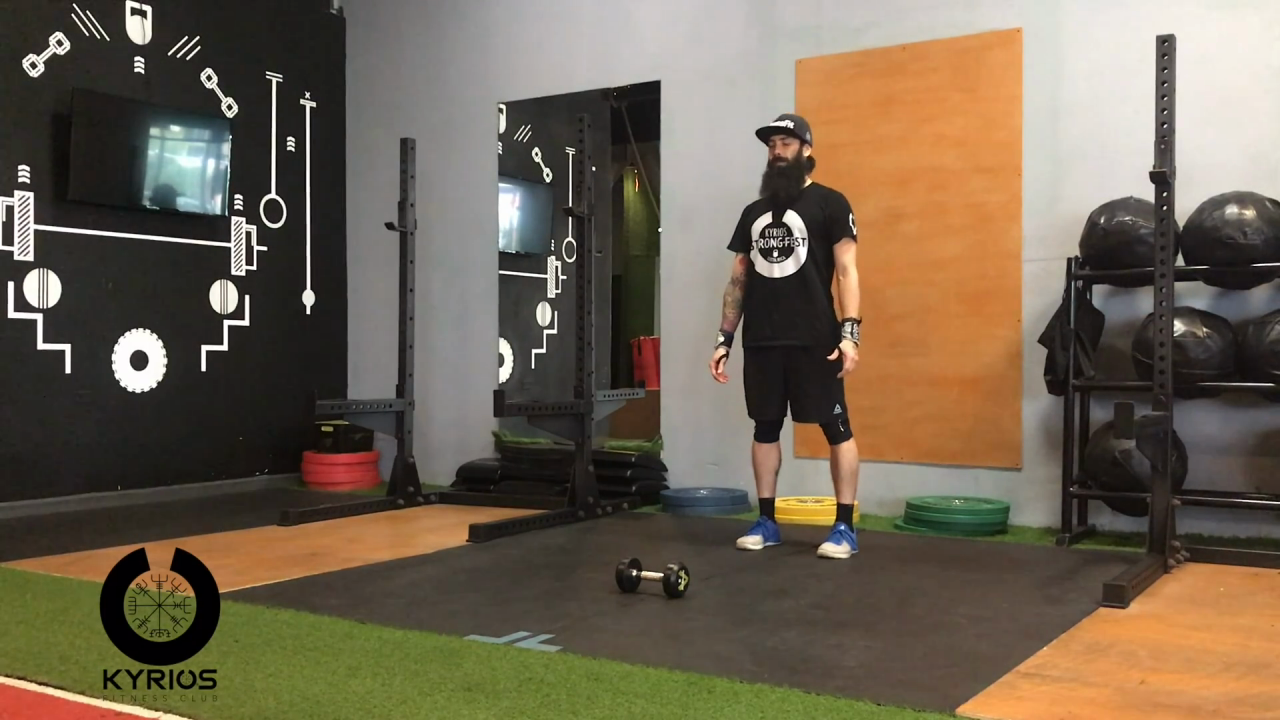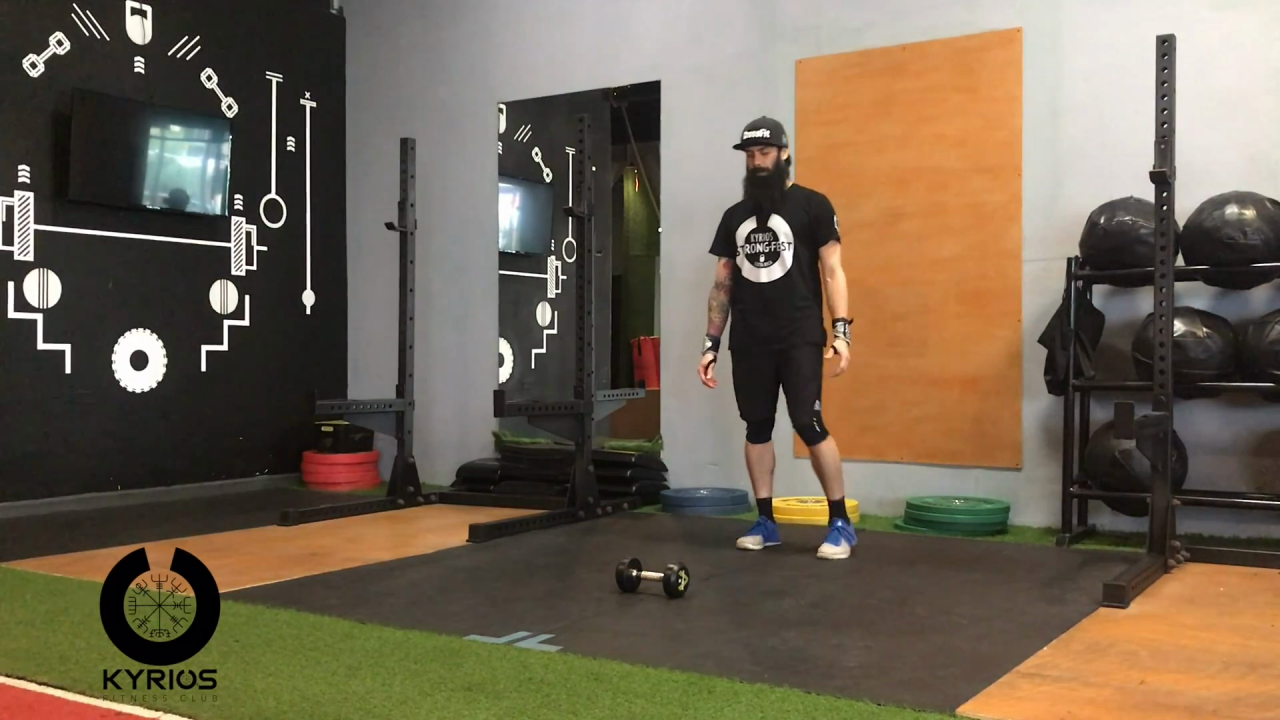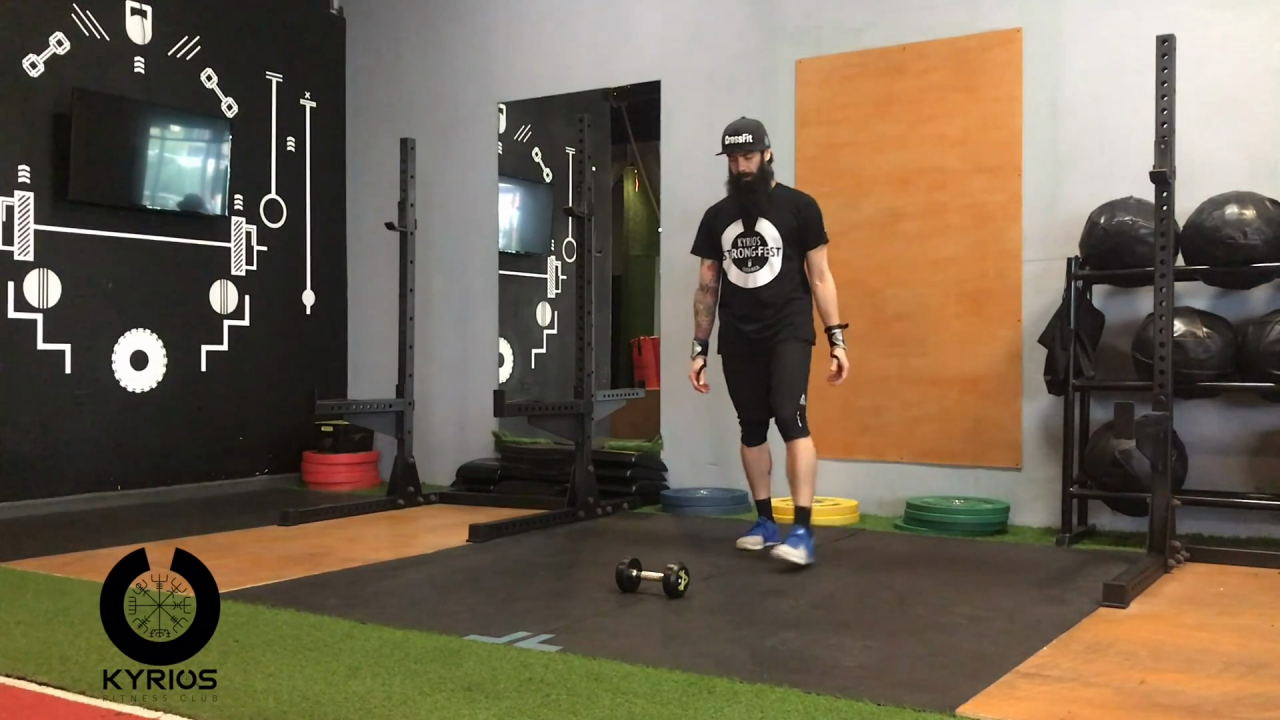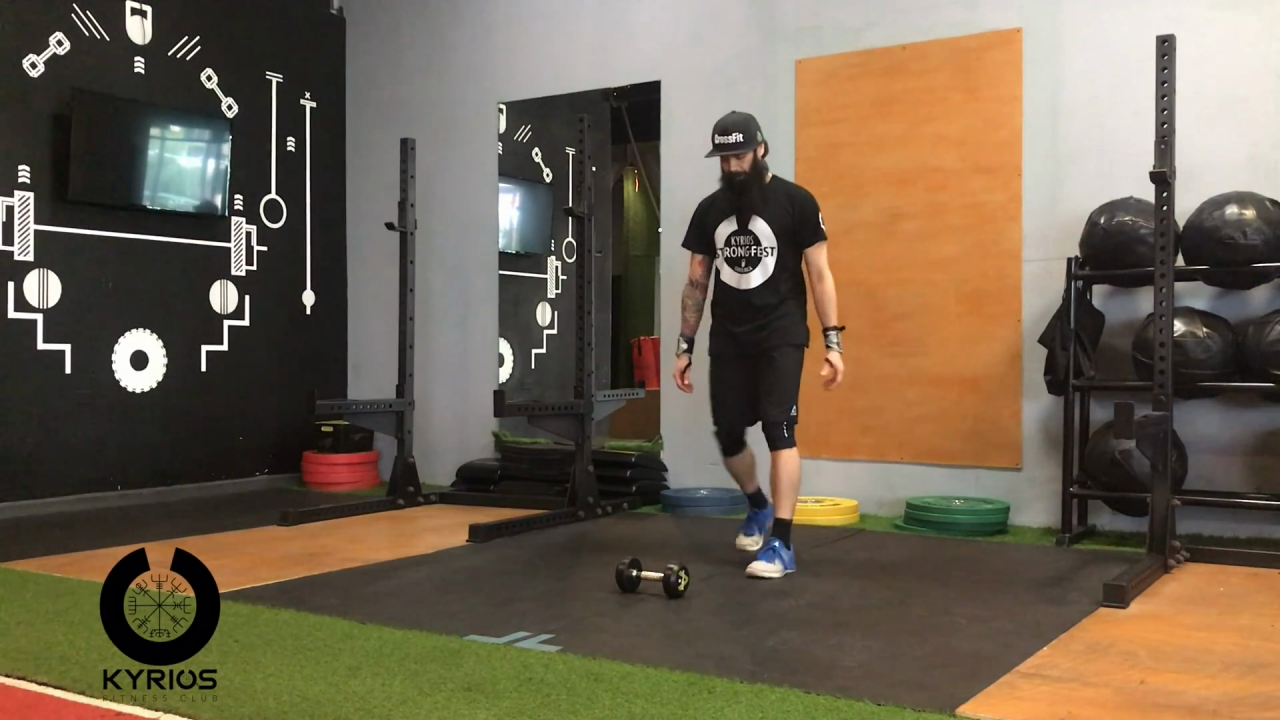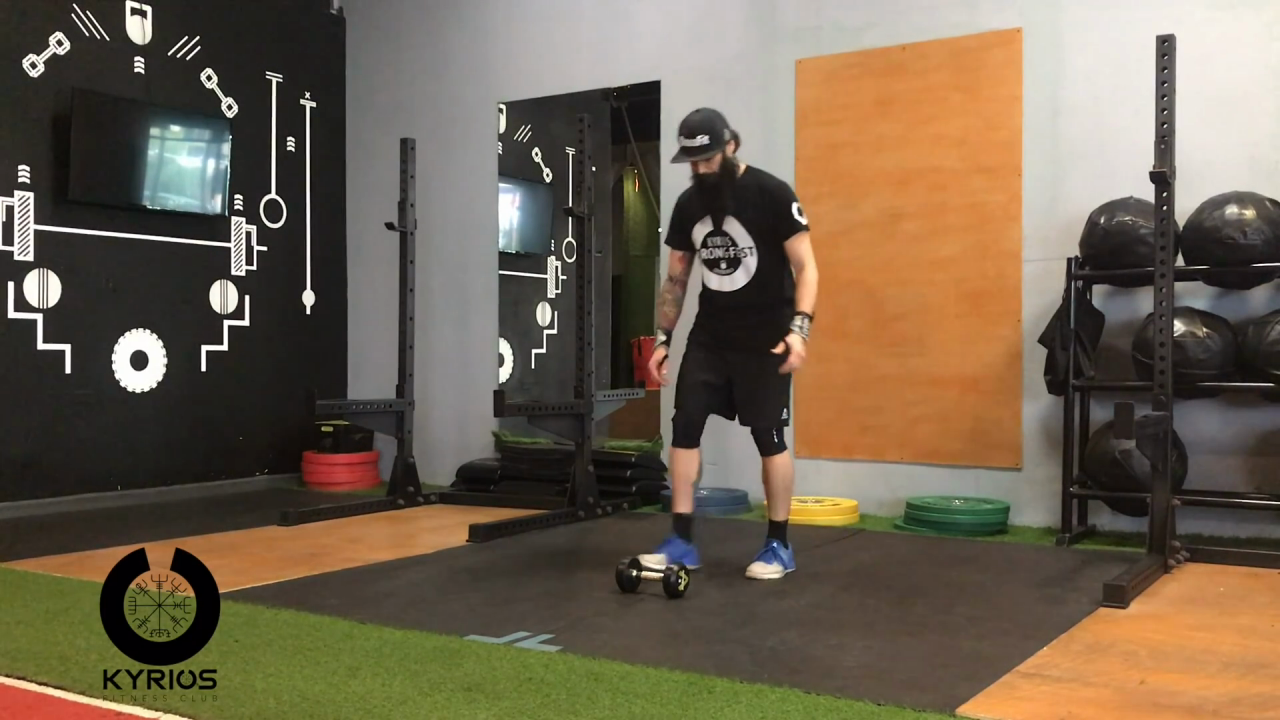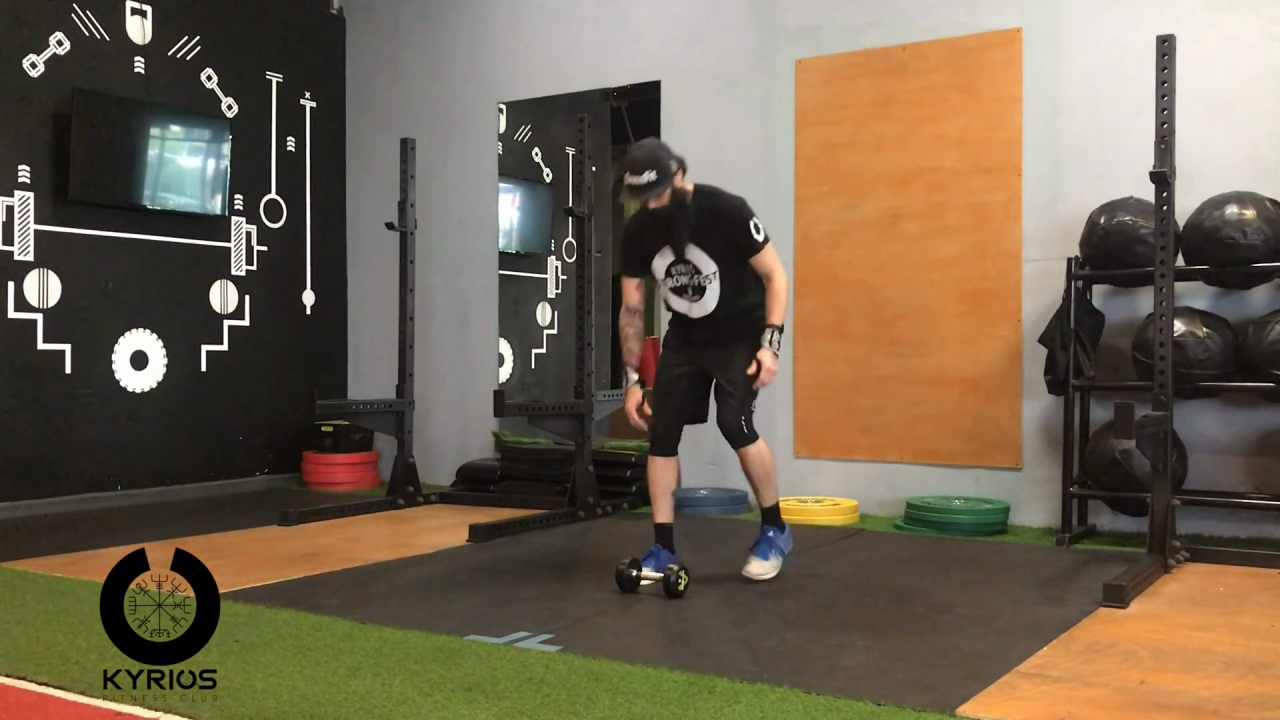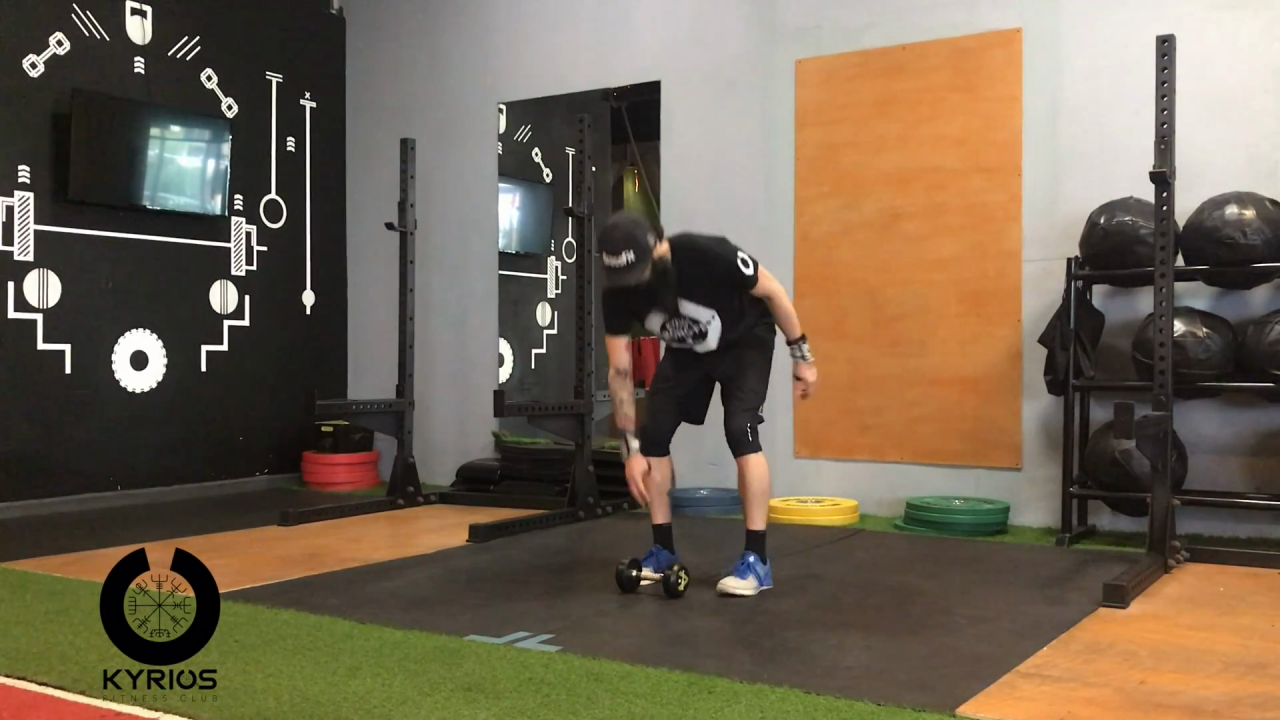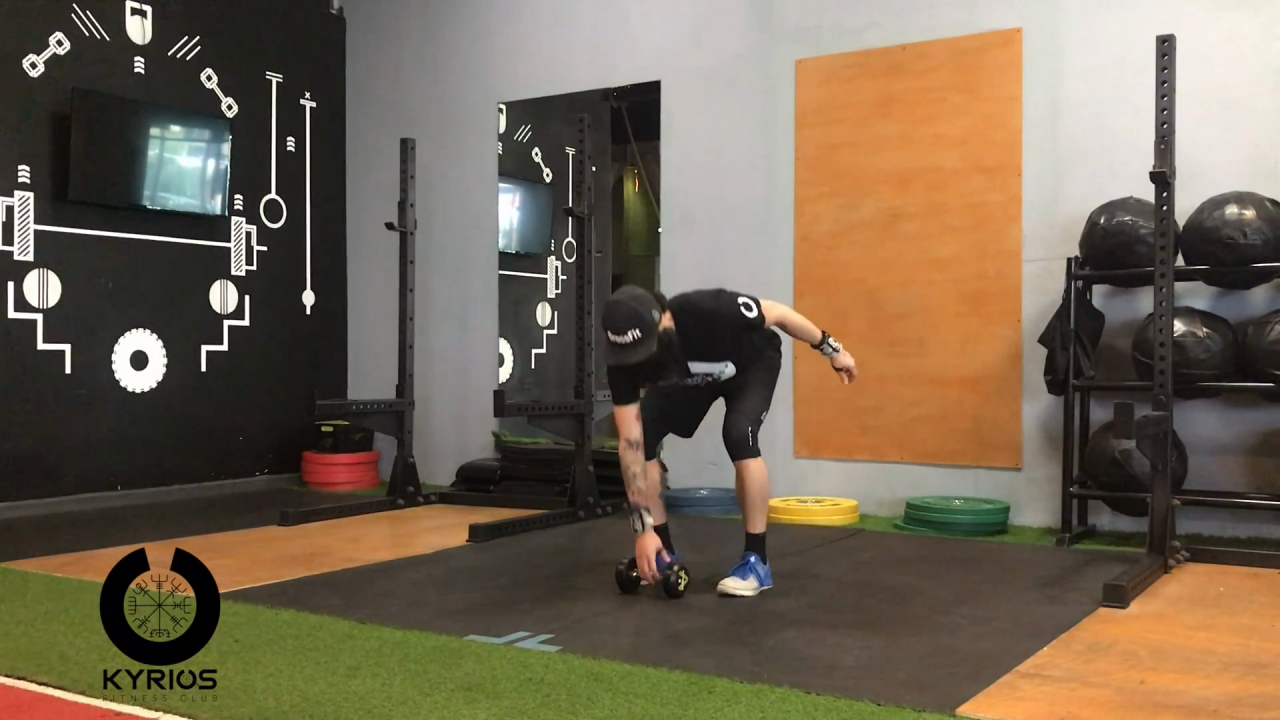
dt=0.3s
person 1, frame 1
left shoulder: (828, 203)
right shoulder: (753, 212)
left elbow: (846, 271)
right elbow: (738, 280)
left wrist: (849, 331)
right wrist: (723, 339)
left hip: (813, 338)
right hip: (761, 339)
left knee: (835, 426)
right knee: (765, 426)
left ankle: (845, 526)
right ankle: (767, 521)
person 1, frame 2
left shoulder: (811, 205)
right shoulder: (735, 216)
left elbow: (832, 272)
right elbow: (722, 283)
left wrist: (840, 330)
right wrist: (711, 344)
left hip: (798, 334)
right hip: (749, 338)
left knee: (808, 424)
right knee: (757, 427)
left ankle: (839, 522)
right ankle: (766, 521)
person 1, frame 3
left shoulder: (798, 206)
right shoulder: (717, 216)
left elbow: (820, 276)
right elbow: (707, 287)
left wrist: (837, 338)
right wrist: (699, 349)
left hip: (788, 332)
right hip: (738, 339)
left knee: (790, 419)
right knee: (752, 429)
left ankle: (802, 529)
right ankle: (765, 521)
person 1, frame 4
left shoulder: (795, 202)
right shoulder: (710, 209)
left elbow: (820, 275)
right elbow: (697, 282)
left wrist: (833, 341)
right wrist: (685, 346)
left hip: (779, 336)
right hip: (727, 339)
left knee: (778, 431)
right knee: (728, 434)
left ankle: (781, 543)
right ankle: (758, 506)
person 1, frame 5
left shoulder: (770, 194)
right shoulder: (688, 204)
left elbow: (805, 267)
right elbow: (676, 277)
left wrist: (798, 328)
right wrist: (662, 339)
left hip: (763, 337)
right hip: (710, 334)
left knee: (768, 436)
right knee: (685, 426)
left ankle: (779, 544)
right ankle: (681, 539)
person 1, frame 6
left shoulder: (726, 211)
right shoulder: (637, 231)
left elbow: (774, 277)
right elbow: (632, 308)
left wrist: (770, 343)
right wrist: (632, 379)
left hip: (740, 334)
right hip: (684, 338)
left knee: (736, 424)
right knee: (660, 433)
left ankle: (774, 529)
right ankle: (664, 549)
person 1, frame 7
left shoulder: (709, 255)
right shoulder: (619, 292)
left elbow: (772, 293)
right elbow: (620, 369)
left wrist: (802, 355)
right wrist: (632, 448)
left hip: (744, 343)
right hip: (685, 353)
left knee: (740, 432)
right knee: (653, 435)
left ankle: (756, 558)
right ankle: (663, 549)
person 1, frame 8
left shoulder: (710, 312)
right shoulder: (625, 361)
left elbow: (778, 313)
right elbow: (631, 443)
left wrist: (831, 349)
right wrist: (643, 528)
left hip: (751, 364)
right hip: (690, 377)
left knee: (739, 434)
right knee: (641, 436)
left ankle: (756, 560)
right ankle: (664, 552)
